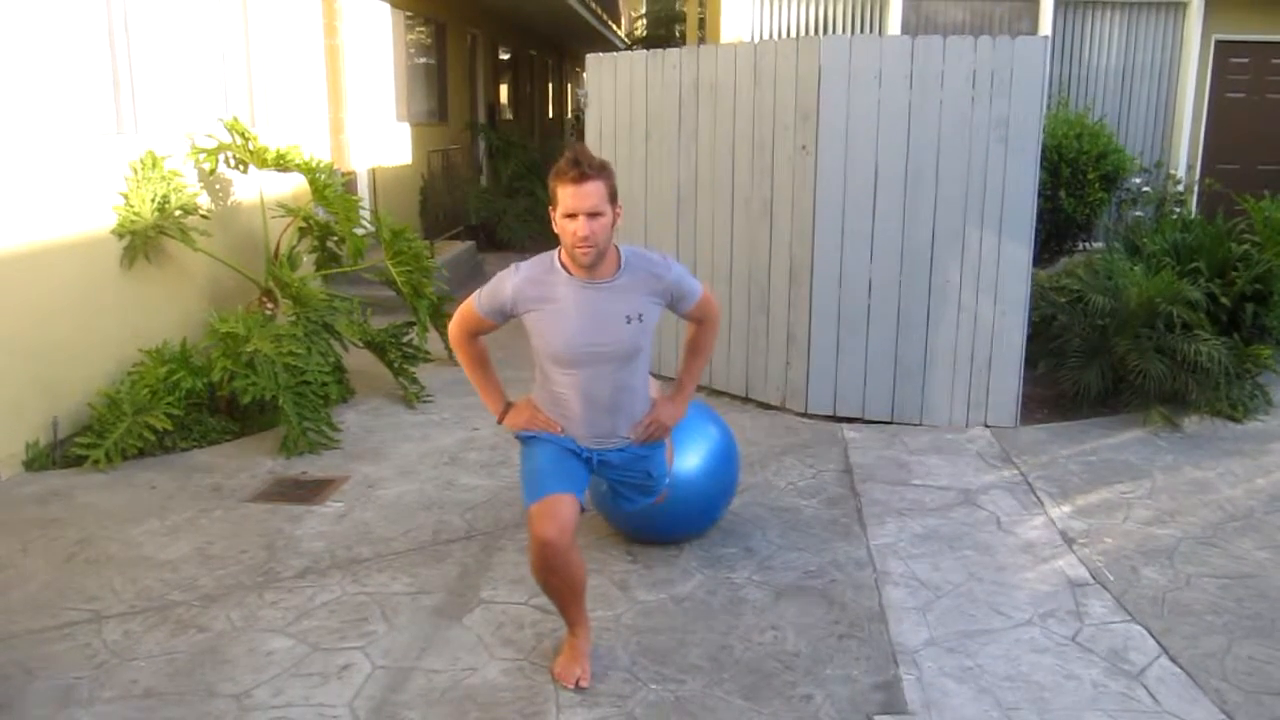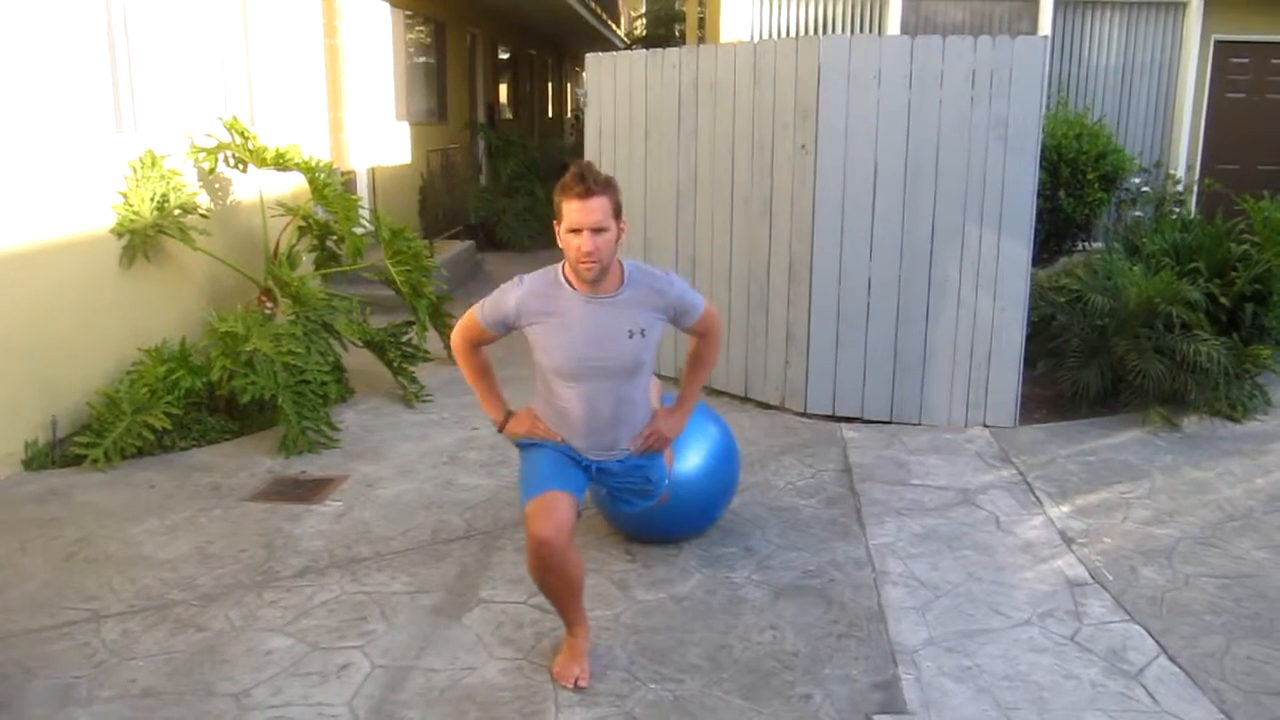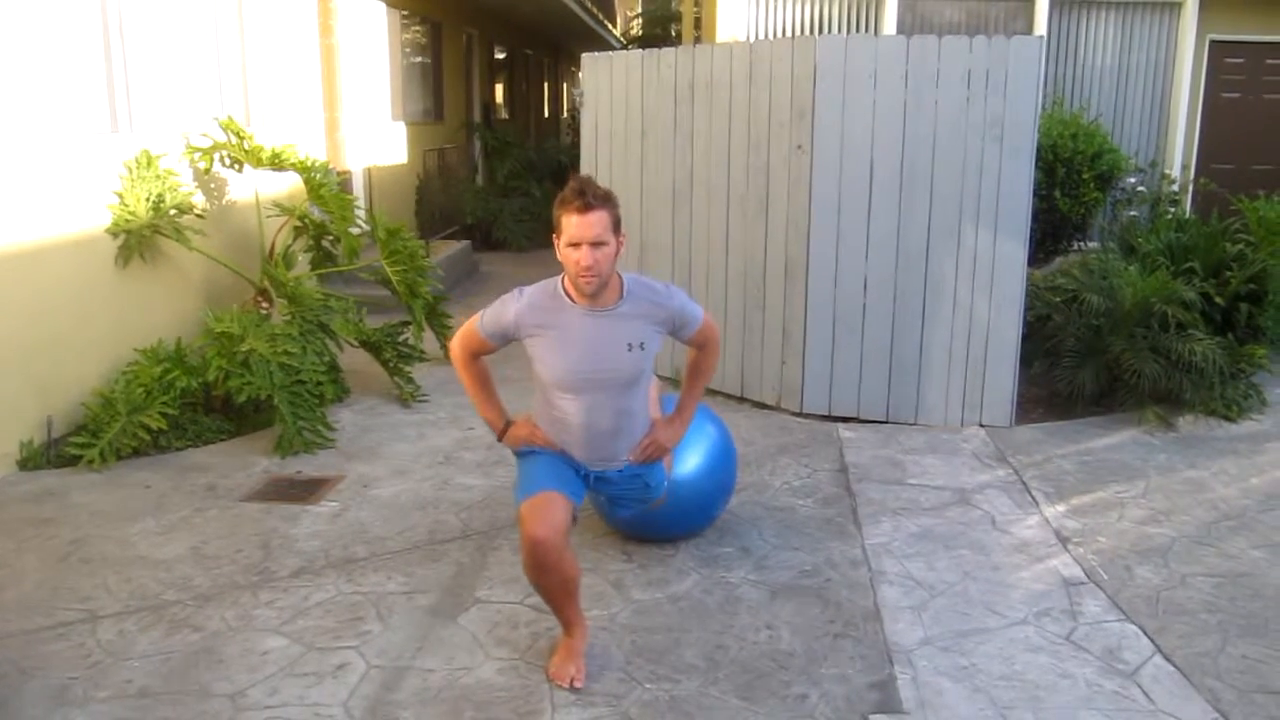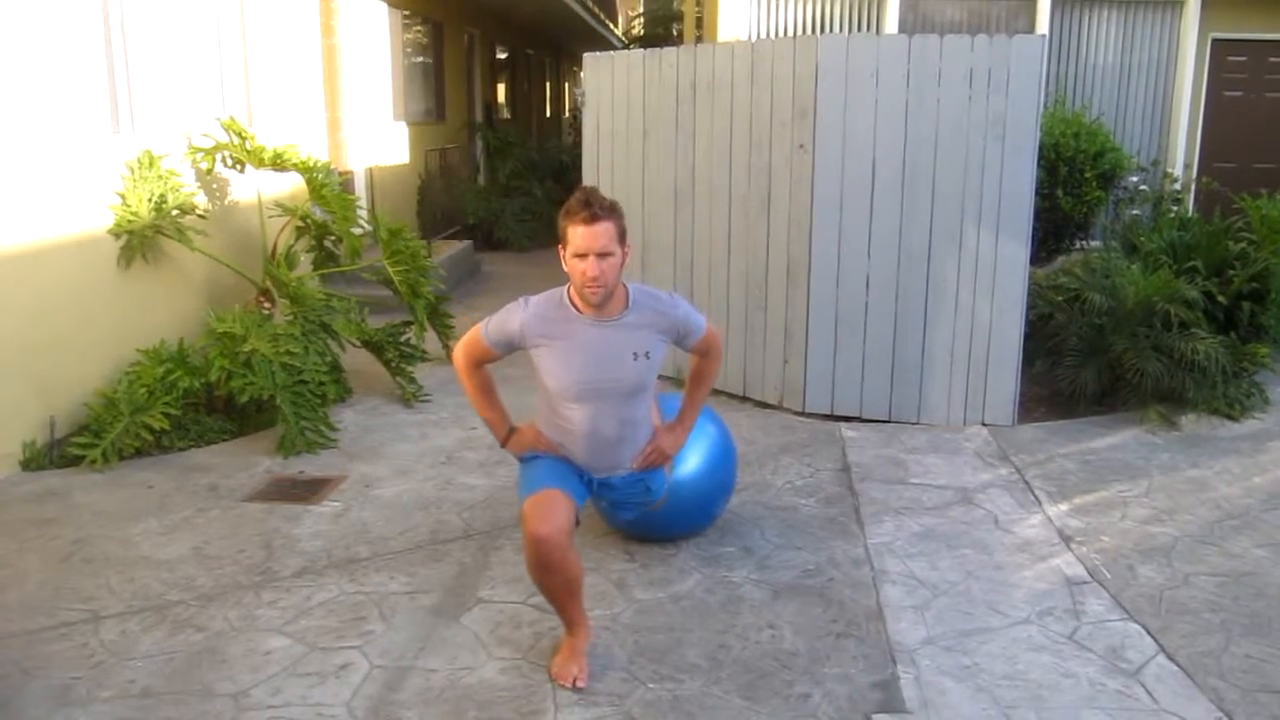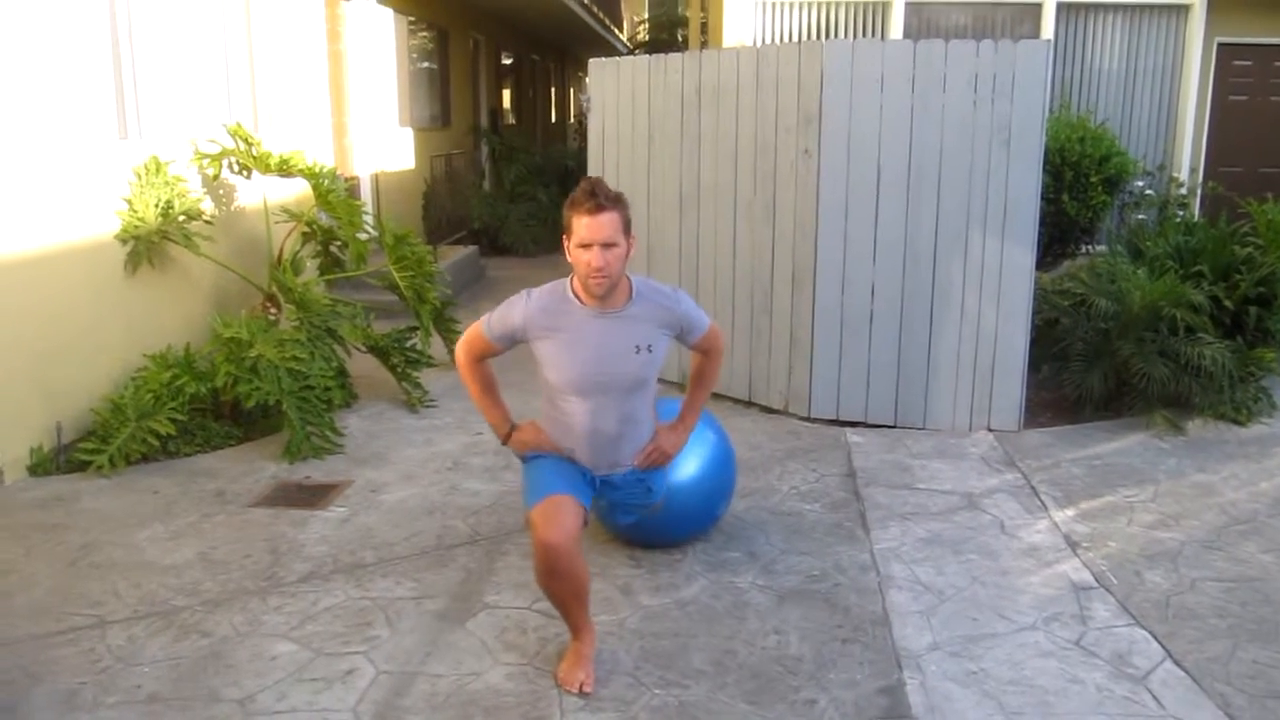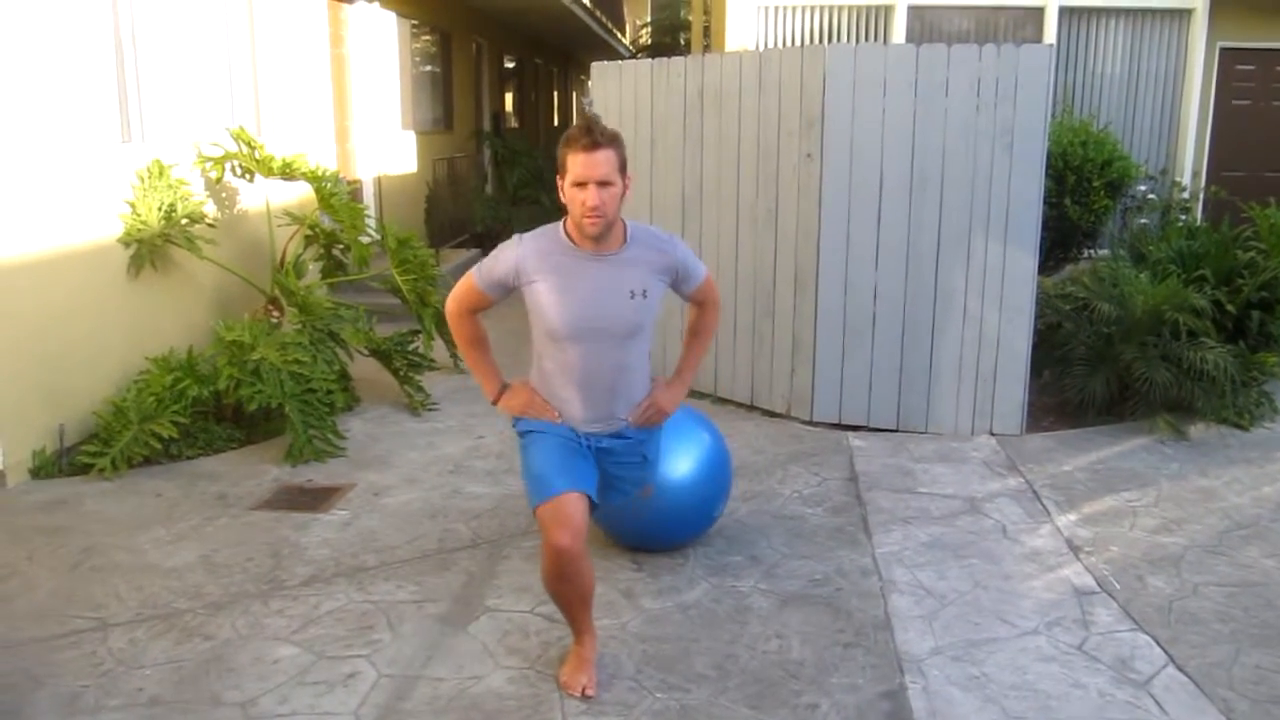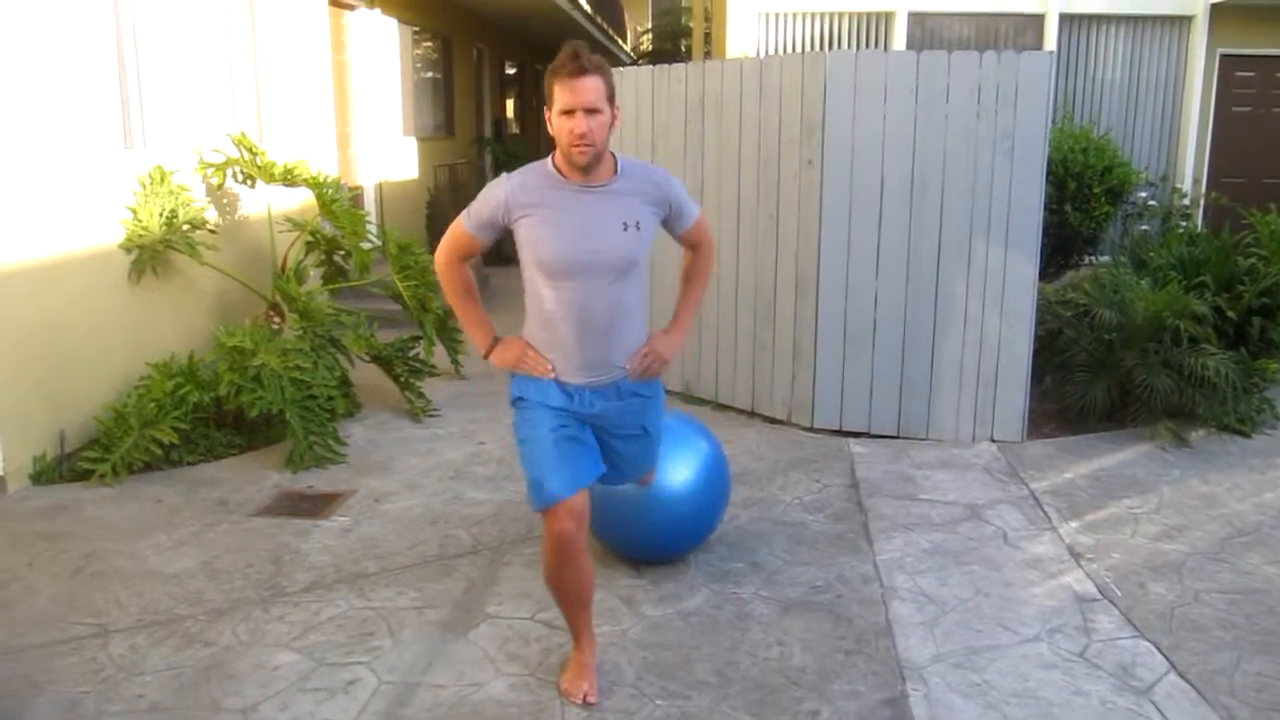
dt=0.3s
person 1, frame 1
left shoulder: (659, 275)
right shoulder: (522, 284)
left elbow: (707, 318)
right elbow: (461, 331)
left wrist: (678, 399)
right wrist: (503, 408)
left hip: (633, 434)
right hip: (556, 435)
left knee: (651, 498)
right knee: (549, 536)
right ankle: (577, 633)
person 1, frame 2
left shoulder: (661, 290)
right shoulder: (525, 296)
left elbow: (710, 331)
right elbow: (463, 340)
left wrist: (678, 412)
right wrist: (503, 416)
left hip: (632, 445)
right hip: (555, 444)
left knee: (651, 501)
right knee: (546, 536)
right ankle: (576, 632)
person 1, frame 3
left shoulder: (660, 302)
right shoulder: (524, 308)
left elbow: (708, 342)
right elbow: (462, 350)
left wrist: (678, 421)
right wrist: (503, 425)
left hip: (631, 454)
right hip: (554, 451)
left knee: (652, 502)
right knee: (540, 536)
right ankle: (573, 631)
person 1, frame 4
left shoulder: (665, 312)
right shoulder: (530, 317)
left elbow: (711, 349)
right elbow: (465, 357)
left wrist: (681, 428)
right wrist: (507, 433)
left hip: (634, 461)
right hip: (556, 457)
left knee: (648, 510)
right knee: (543, 535)
right ankle: (576, 631)
person 1, frame 5
left shoulder: (668, 307)
right shoulder: (532, 310)
left elbow: (712, 349)
right elbow: (468, 354)
left wrist: (682, 427)
right wrist: (507, 431)
left hip: (635, 460)
right hip: (559, 457)
left knee: (641, 516)
right knee: (553, 542)
right ankle: (582, 638)
person 1, frame 6
left shoulder: (663, 252)
right shoulder: (524, 255)
left elbow: (708, 304)
right elbow: (458, 308)
left wrist: (680, 383)
right wrist: (499, 390)
left hip: (631, 423)
right hip: (553, 424)
left knee: (633, 502)
right knee: (565, 538)
left ankle: (607, 488)
right ankle: (583, 642)
person 1, frame 7
left shoulder: (655, 188)
right shoulder: (513, 193)
left elbow: (702, 248)
right elbow: (449, 259)
left wrist: (677, 331)
right wrist: (489, 344)
left hip: (629, 383)
right hip: (546, 388)
left knee: (638, 480)
right knee: (567, 526)
left ankle: (610, 459)
right ankle: (582, 648)
